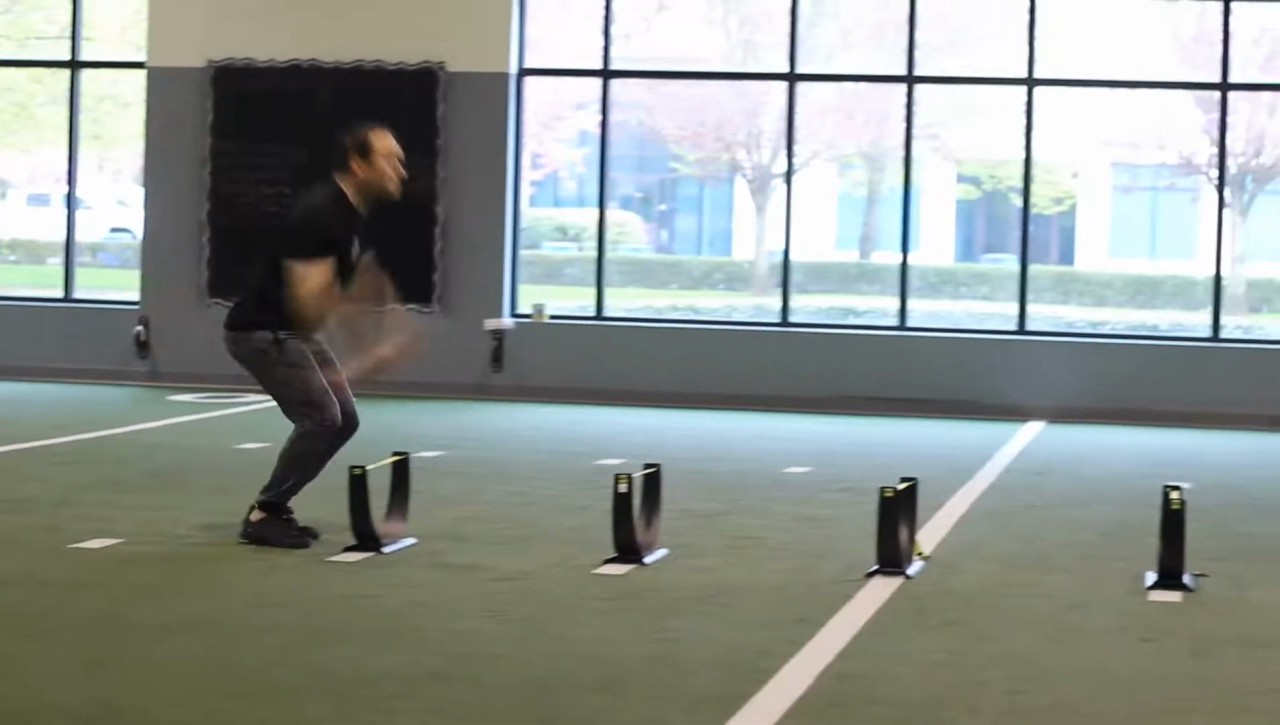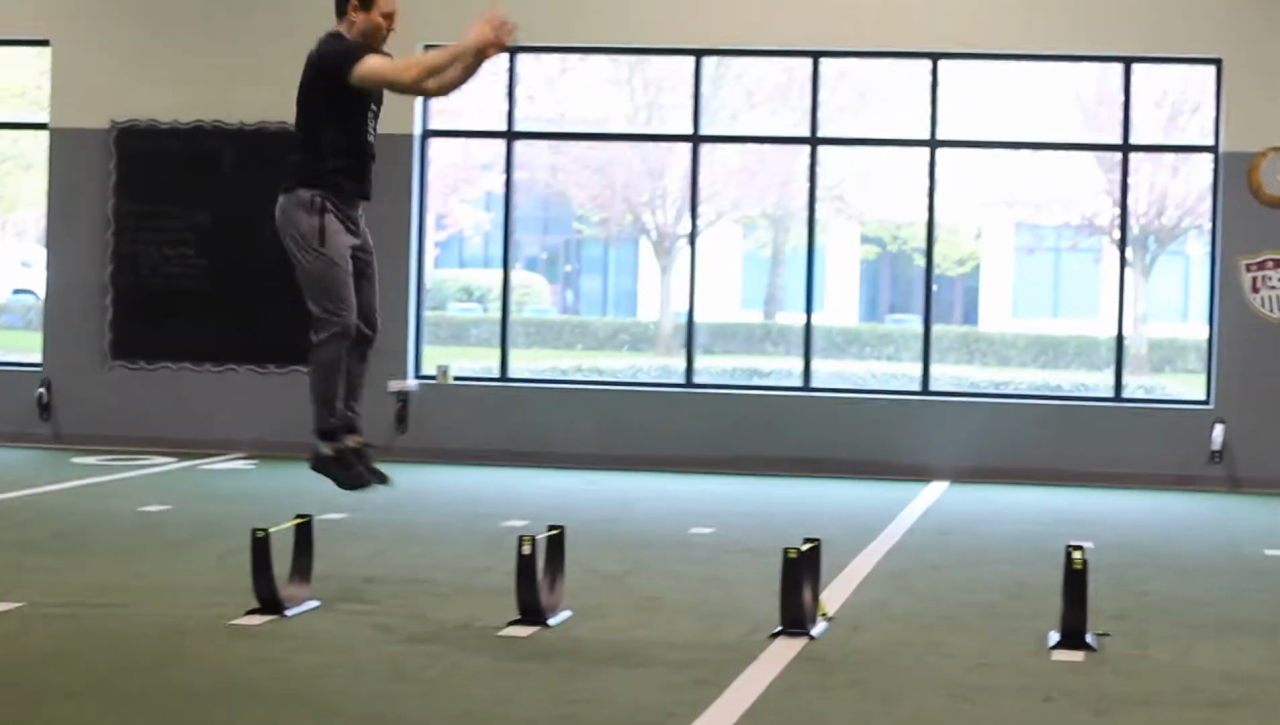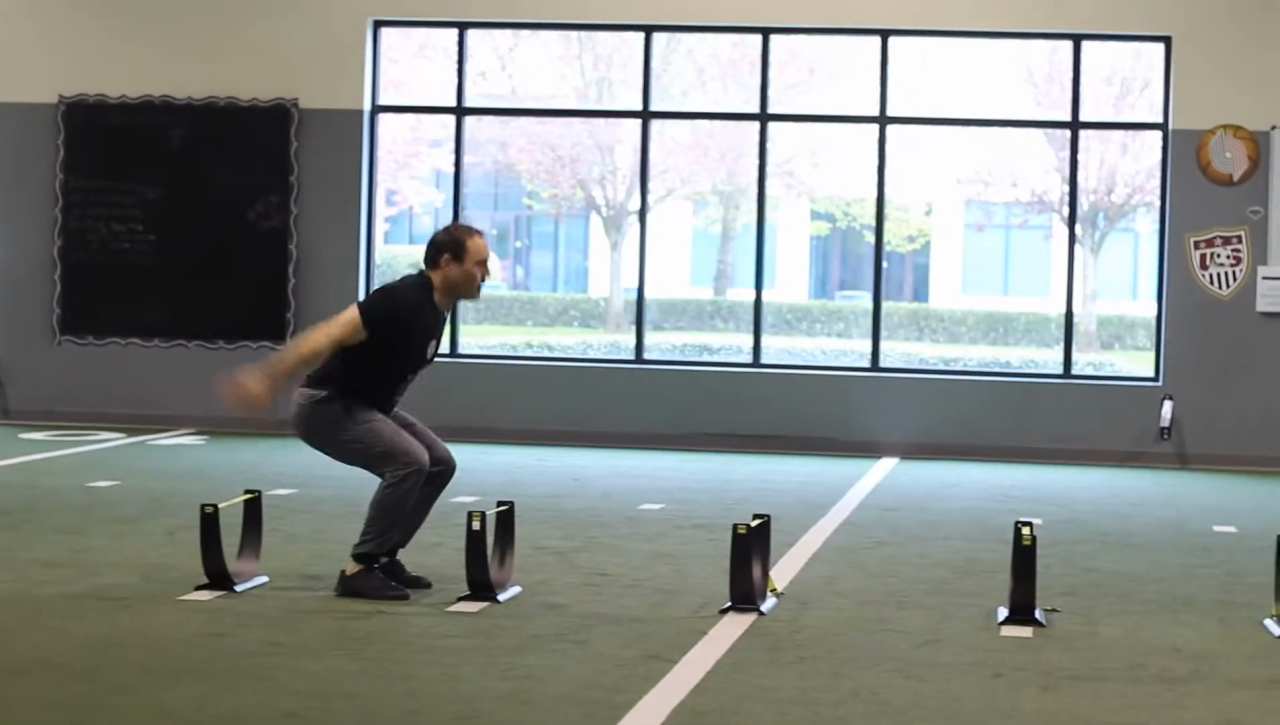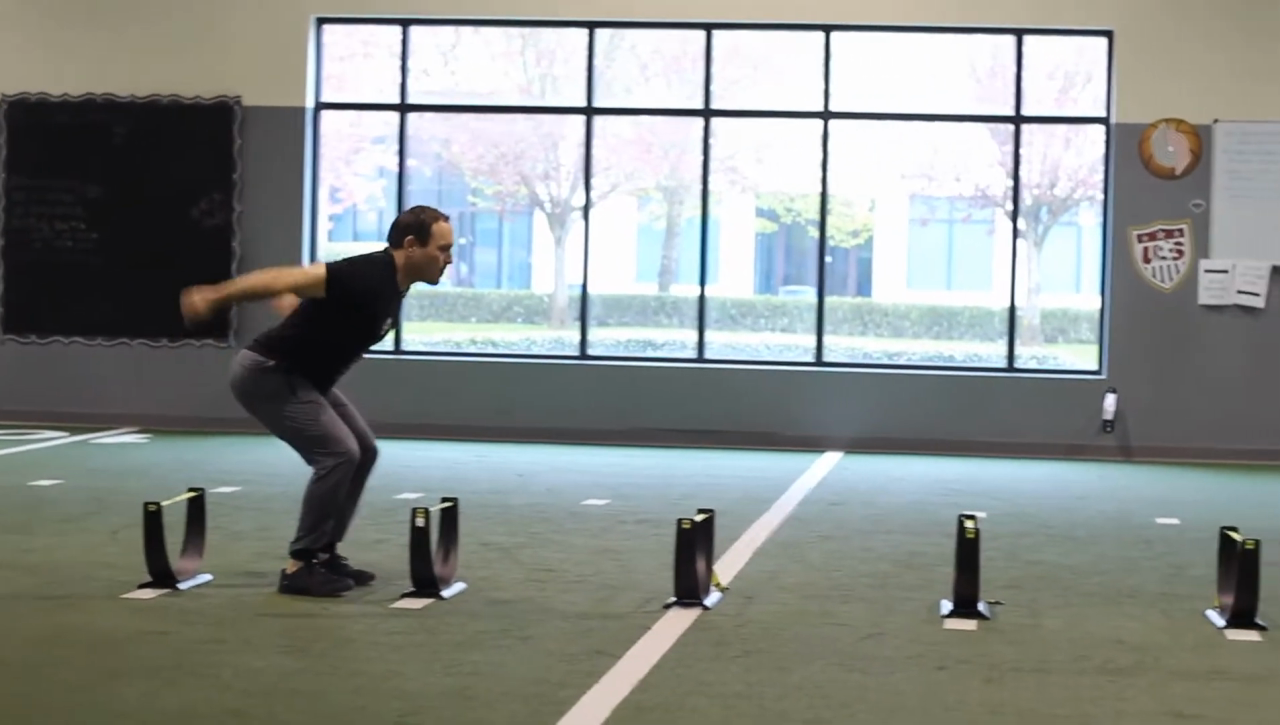
dt=0.5s
person 1, frame 1
left shoulder: (347, 208)
right shoulder: (320, 215)
left elbow: (361, 280)
right elbow: (308, 297)
right wrist: (359, 349)
left hip: (292, 332)
right hip: (262, 333)
left knee: (344, 420)
right knee: (323, 418)
left ankle: (276, 506)
right ankle: (265, 516)
person 1, frame 2
left shoulder: (368, 62)
right shoulder: (333, 54)
left elbow: (436, 84)
right elbow: (405, 74)
left wrist: (483, 50)
right wrist: (468, 43)
left hip: (348, 213)
right hip: (312, 209)
left knee: (362, 330)
right knee: (337, 325)
left ankle: (347, 438)
right ankle: (331, 442)
person 1, frame 3
left shoulder: (438, 307)
right shoulder: (403, 302)
right elbow: (326, 335)
right wrist: (267, 381)
left hip: (364, 404)
right hip: (327, 406)
left knee: (439, 464)
right knee: (410, 462)
left ankle: (383, 557)
right ankle: (361, 568)
person 1, frame 4
left shoulder: (394, 285)
right shoulder: (367, 276)
right elbow: (287, 279)
left wrist: (295, 307)
right wrist: (214, 298)
left hip: (303, 376)
right hip: (268, 374)
left knee: (362, 451)
right knee: (338, 453)
left ankle: (324, 553)
right ankle: (301, 564)
